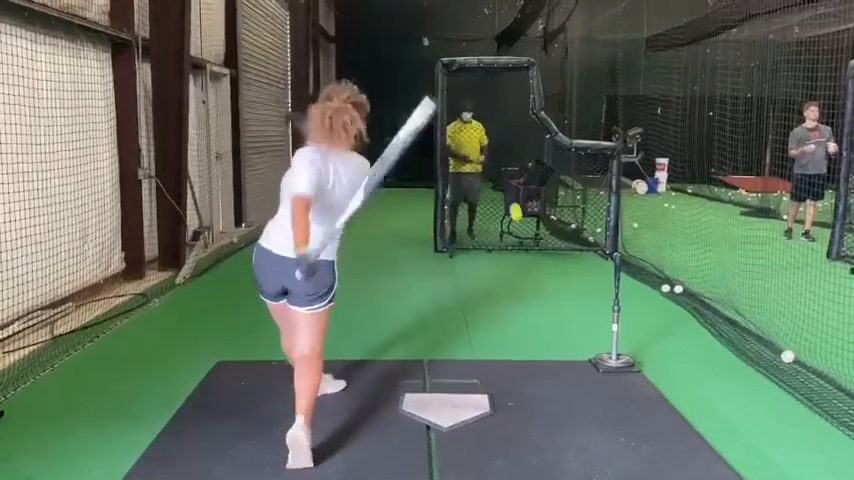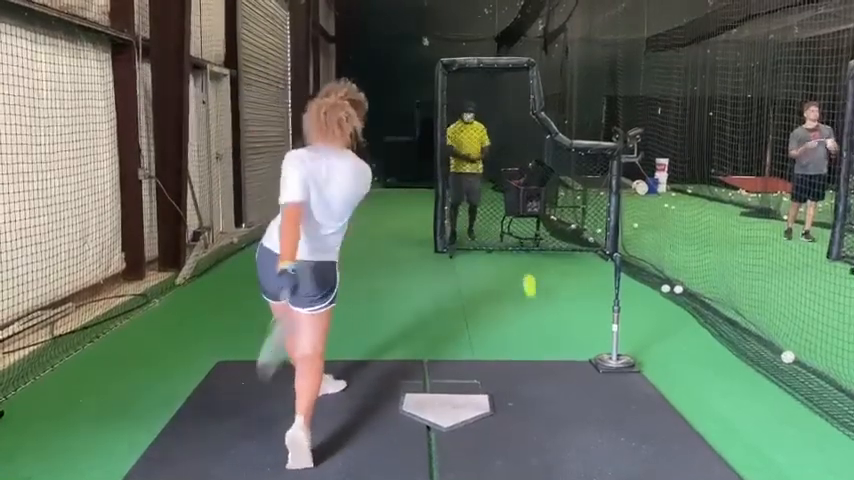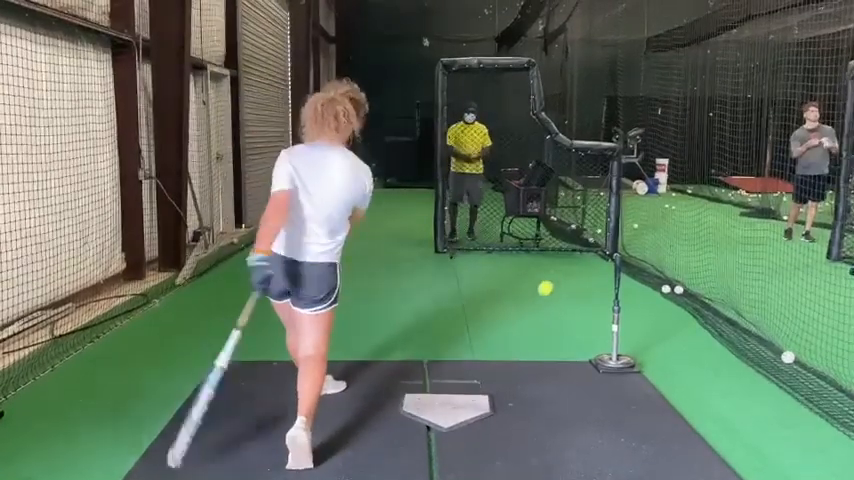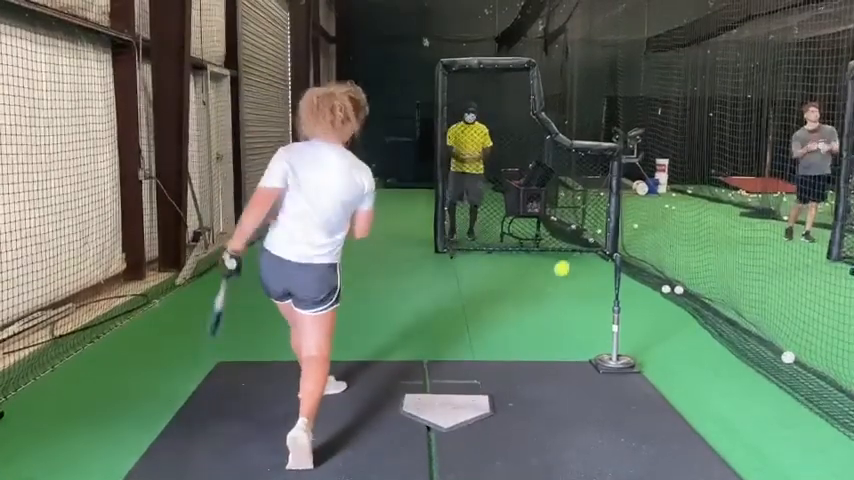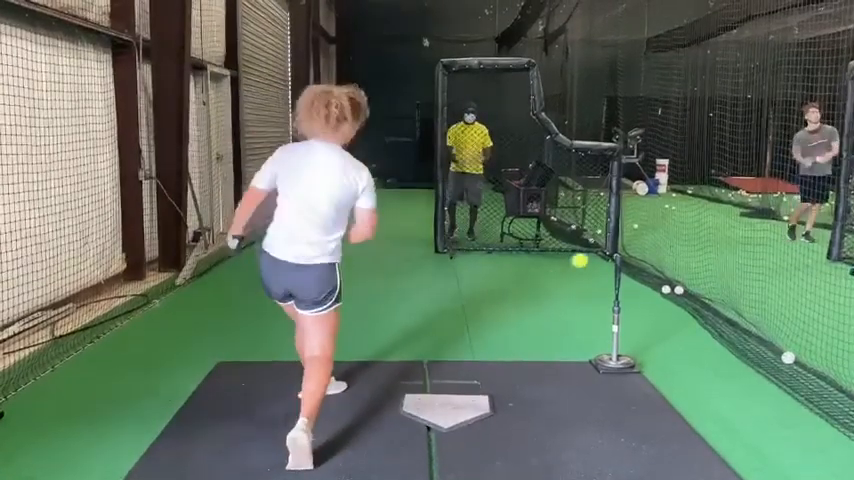
dt=0.1s
person 1, frame 1
left shoulder: (308, 158)
right shoulder: (361, 167)
left elbow: (300, 206)
left wrist: (301, 250)
left hip: (271, 257)
right hip: (317, 269)
left knee: (291, 333)
right knee: (308, 350)
left ankle: (313, 381)
right ankle: (301, 425)
person 1, frame 2
left shoulder: (299, 160)
right shoulder: (361, 171)
left elbow: (291, 214)
left wrist: (285, 264)
left hip: (277, 262)
right hip: (319, 268)
left knee: (291, 332)
right knee: (310, 351)
left ankle: (315, 381)
right ankle: (302, 426)
person 1, frame 3
left shoulder: (291, 158)
right shoulder: (362, 173)
left elbow: (277, 208)
left wrist: (259, 255)
left hip: (277, 260)
right hip: (320, 269)
left knee: (297, 332)
right knee: (313, 352)
left ankle: (315, 382)
right ankle: (303, 426)
person 1, frame 4
left shoulder: (288, 155)
right shoulder: (360, 174)
left elbow: (260, 205)
right elbow: (361, 229)
left wrist: (234, 247)
left hip: (274, 261)
right hip: (318, 270)
left knee: (301, 326)
right knee: (316, 353)
left ankle: (317, 382)
right ankle: (303, 427)
person 1, frame 5
left shoulder: (286, 155)
right shoulder: (358, 173)
left elbow: (250, 200)
right elbow: (365, 232)
left wrist: (234, 233)
left hip: (274, 262)
right hip: (318, 271)
left knee: (307, 327)
right knee: (319, 354)
left ankle: (317, 383)
right ankle: (303, 427)
person 2, frame 1
left shoulder: (479, 127)
right shoulder: (451, 128)
left elbow: (484, 145)
right elbow: (447, 148)
left wrist: (483, 156)
right wrist: (460, 156)
left hip: (474, 170)
right hip: (456, 170)
left knee: (473, 201)
right knee: (454, 202)
left ankle: (470, 228)
right ankle: (452, 231)
person 2, frame 2
left shoulder: (481, 128)
right shoulder: (453, 128)
left elbow: (486, 148)
right elbow: (448, 148)
left wrist: (480, 155)
right wrist: (463, 156)
left hip: (475, 171)
right hip: (457, 171)
left knee: (473, 202)
right knee: (455, 202)
left ankle: (471, 229)
right ankle: (453, 232)
person 2, frame 3
left shoulder: (482, 129)
right shoulder: (454, 129)
left elbow: (487, 149)
right elbow: (449, 148)
left wrist: (479, 155)
right wrist: (461, 156)
left hip: (476, 171)
right hip: (457, 171)
left knee: (474, 203)
right knee: (453, 201)
left ankle: (471, 229)
right ankle: (453, 229)
person 2, frame 4
left shoulder: (483, 130)
right shoulder: (454, 129)
left elbow: (487, 149)
right elbow: (448, 148)
left wrist: (480, 156)
right wrist: (457, 157)
left hip: (475, 172)
right hip: (457, 170)
left knee: (474, 203)
right knee: (452, 200)
left ankle: (471, 229)
right ankle: (452, 227)
person 2, frame 5
left shoulder: (483, 130)
right shoulder: (454, 129)
left elbow: (488, 149)
right elbow: (448, 148)
left wrist: (484, 158)
right wrist: (452, 157)
left hip: (475, 172)
right hip: (456, 170)
left knee: (474, 203)
right knee: (452, 200)
left ankle: (471, 229)
right ankle: (452, 225)
person 3, frame 1
left shoulder: (826, 130)
right shoulder: (797, 132)
left elbow: (831, 148)
right elbow: (791, 152)
left wrist: (833, 149)
right wrist: (802, 150)
left hip: (819, 173)
right hip: (801, 172)
left knee: (812, 202)
right knee: (796, 202)
left ankle: (806, 231)
right ankle: (789, 228)
person 3, frame 2
left shoulder: (827, 130)
right shoulder: (797, 133)
left elbow: (835, 150)
right elbow: (791, 153)
left wrist: (833, 146)
right wrist: (805, 147)
left hip: (820, 173)
right hip: (802, 173)
left knee: (812, 203)
right knee: (796, 203)
left ankle: (806, 232)
right ankle: (789, 228)
person 3, frame 3
left shoulder: (828, 130)
right shoulder: (798, 134)
left elbow: (836, 149)
right elbow: (794, 153)
left wrist: (831, 145)
right wrist: (807, 145)
left hip: (821, 173)
right hip: (803, 174)
left knee: (813, 204)
right knee: (797, 204)
left ankle: (806, 232)
right ankle: (789, 228)
person 3, frame 4
left shoulder: (829, 130)
right shoulder: (799, 134)
left elbow: (837, 148)
right elbow: (795, 153)
left wrist: (828, 147)
right wrist: (807, 148)
left hip: (823, 174)
right hip: (805, 174)
left knee: (814, 204)
right knee: (801, 203)
left ankle: (806, 232)
right ankle: (789, 227)
person 3, frame 5
left shoulder: (830, 130)
right shoulder: (800, 136)
left elbow: (836, 149)
right elbow: (796, 156)
left wrist: (827, 156)
right wrist: (803, 160)
left hip: (824, 175)
right hip: (807, 175)
left knee: (817, 205)
right knee: (806, 204)
left ankle: (807, 232)
right ankle: (792, 225)
